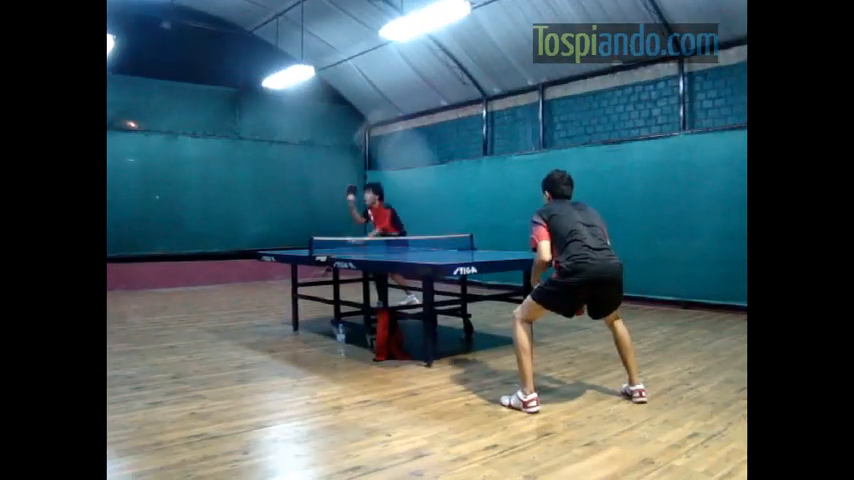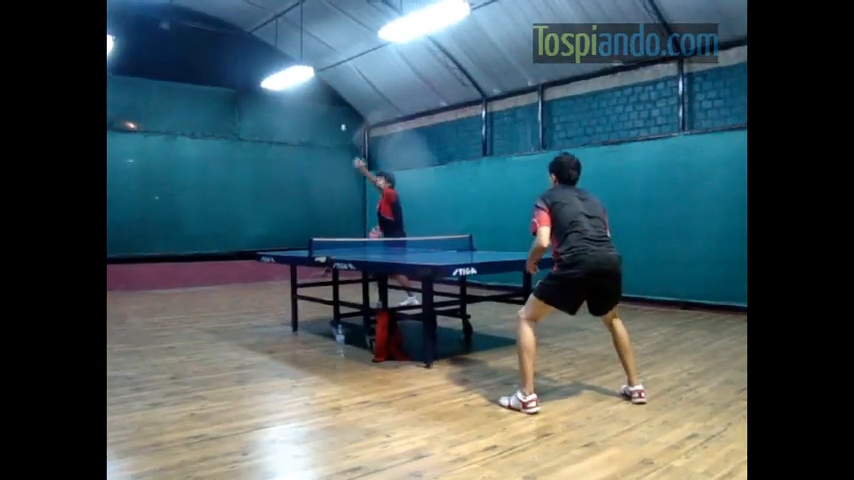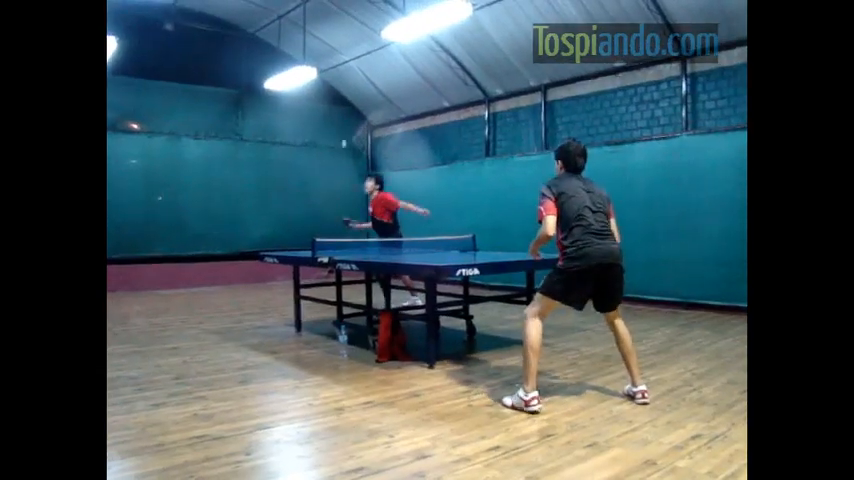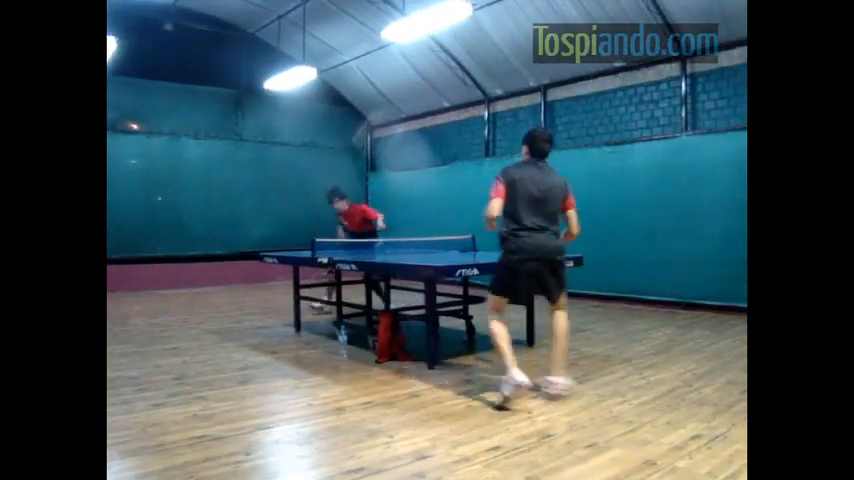
dt=0.4s
person 1, frame 1
left shoulder: (544, 213)
right shoulder: (590, 211)
left elbow: (544, 256)
left wrist: (535, 279)
right wrist: (585, 296)
left hip: (576, 271)
right hip: (612, 268)
left knee: (521, 317)
right knee: (614, 320)
left ankle: (527, 395)
right ankle: (636, 385)
person 1, frame 2
left shoulder: (547, 198)
right shoulder: (594, 200)
left elbow: (543, 242)
left wrist: (531, 261)
left hip: (575, 265)
right hip: (610, 262)
left knee: (527, 318)
right knee: (612, 319)
left ankle: (526, 395)
right ankle: (635, 386)
person 1, frame 3
left shoulder: (553, 187)
right shoulder: (599, 190)
left elbow: (549, 231)
left wrist: (533, 247)
left hip: (578, 259)
right hip: (611, 257)
left knee: (533, 314)
right knee: (615, 320)
left ankle: (528, 393)
right ankle: (638, 386)
person 1, frame 4
left shoulder: (509, 173)
right shoulder: (560, 181)
left elbow: (492, 214)
right elbow: (574, 230)
left wrist: (489, 223)
left hip: (518, 251)
right hip: (551, 251)
left knee: (495, 314)
right knee: (559, 309)
left ankle: (513, 373)
right ankle: (556, 377)
person 2, frame 1
left shoulder: (384, 210)
right shoulder: (370, 209)
left elbow: (378, 231)
right elbow: (361, 220)
right wrist: (351, 205)
left ankle: (411, 296)
person 2, frame 2
left shoulder: (391, 194)
right shoulder: (384, 199)
left elbow: (379, 186)
left wrist: (363, 169)
right wrist: (378, 231)
left hip: (396, 240)
right hip: (390, 240)
left ankle: (411, 297)
right ankle: (411, 297)
person 2, frame 3
left shoulder: (384, 197)
right shoulder: (372, 203)
left elbow: (402, 205)
left wrist: (419, 210)
right wrist: (356, 225)
left hip: (393, 239)
right ankle: (414, 298)
person 2, frame 4
left shoulder: (360, 209)
right shoulder: (339, 213)
left elbow: (379, 215)
left wrist: (380, 222)
right wrist: (342, 237)
left knee: (370, 277)
right knee: (332, 270)
right ankle: (327, 301)
